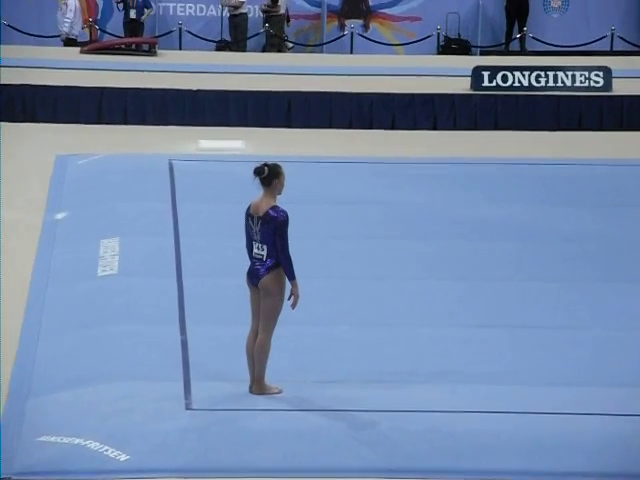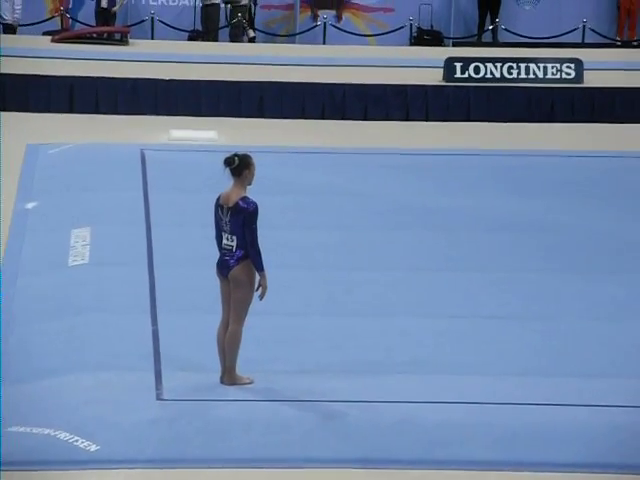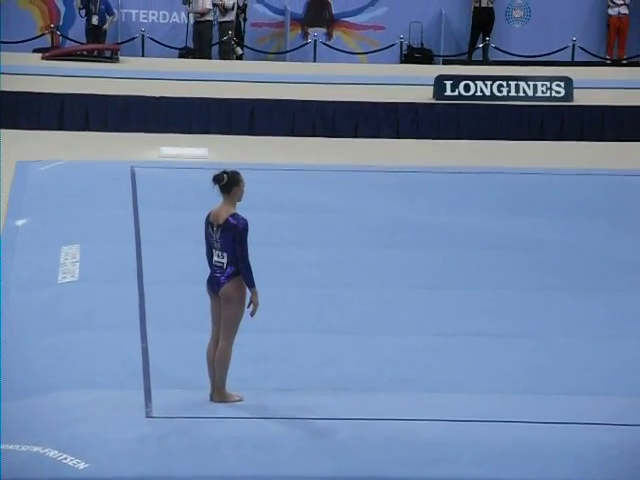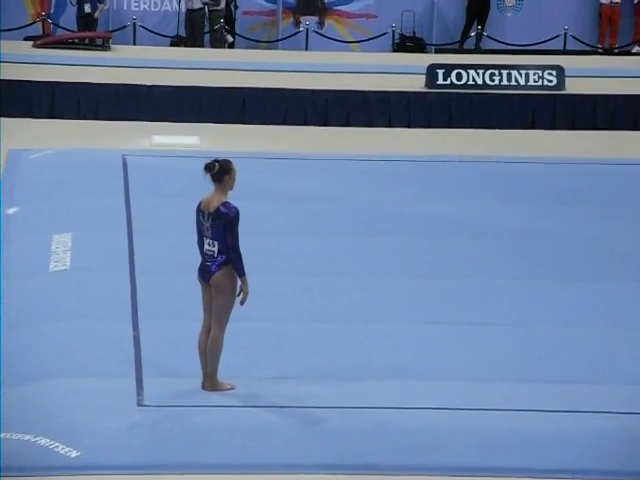
dt=1s
person 1, frame 1
left shoulder: (250, 208)
right shoulder: (279, 214)
right elbow: (283, 252)
right wrist: (294, 283)
left hip: (253, 272)
right hip: (271, 276)
left knee: (255, 328)
right knee: (265, 332)
left ankle: (253, 381)
right ankle: (260, 384)
person 1, frame 2
left shoulder: (220, 199)
right shoulder: (249, 205)
left elbow: (218, 236)
right elbow: (252, 244)
right wrist: (262, 275)
left hip: (223, 263)
right hip: (241, 267)
left knee: (225, 319)
right knee: (236, 323)
left ankle: (225, 371)
right ankle: (231, 374)
person 1, frame 3
left shoulder: (210, 217)
right shoulder: (238, 222)
left elbow: (208, 253)
right elbow: (243, 260)
right wrist: (253, 291)
left hip: (213, 280)
right hip: (231, 284)
left knee: (215, 337)
right knee: (226, 340)
left ankle: (214, 389)
right ankle: (220, 392)
person 1, frame 4
left shoulder: (201, 205)
right shoulder: (229, 211)
left elbow: (200, 241)
right elbow: (233, 249)
right wrist: (244, 280)
left hip: (205, 269)
right hip: (222, 272)
left knee: (207, 325)
right knee: (218, 328)
left ankle: (206, 377)
right ankle: (212, 380)
